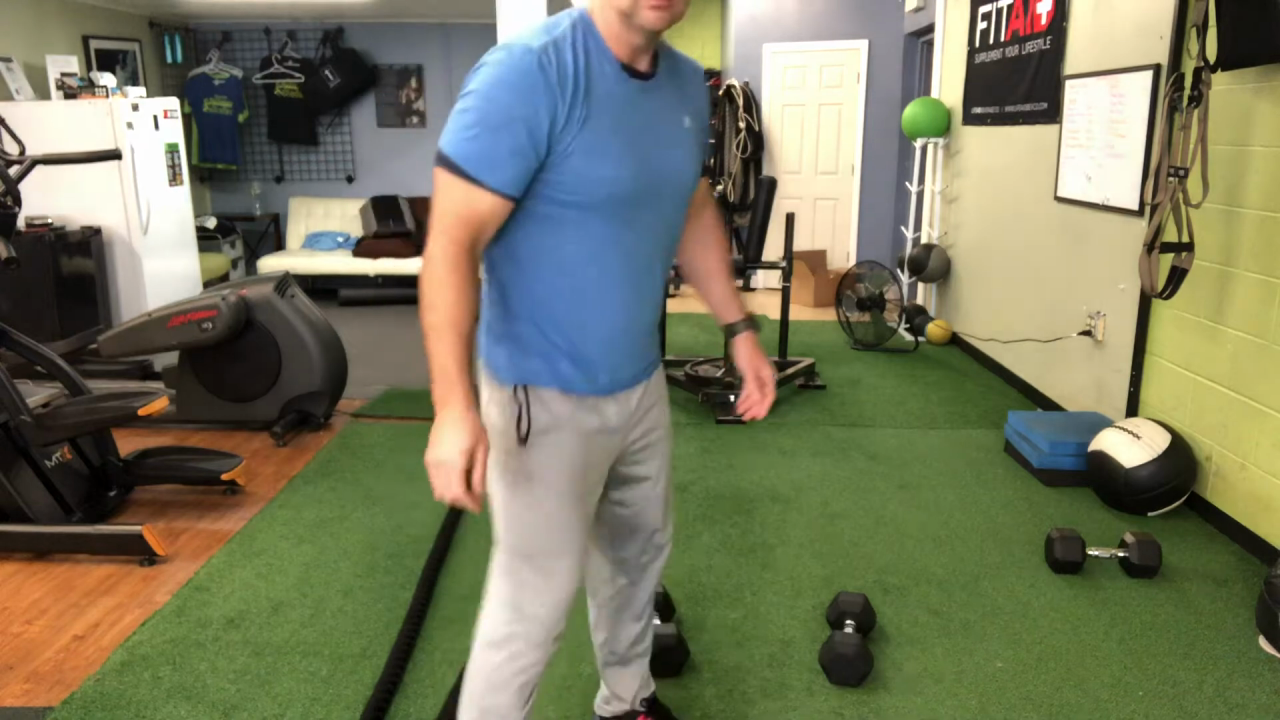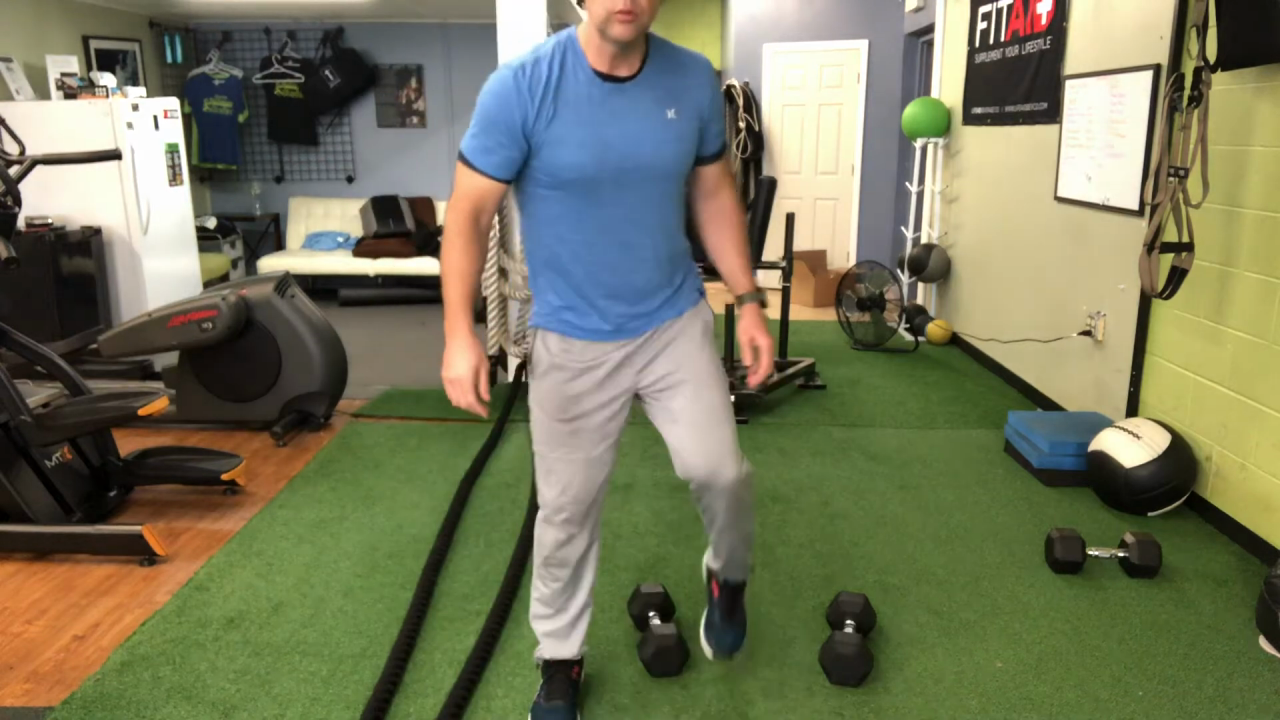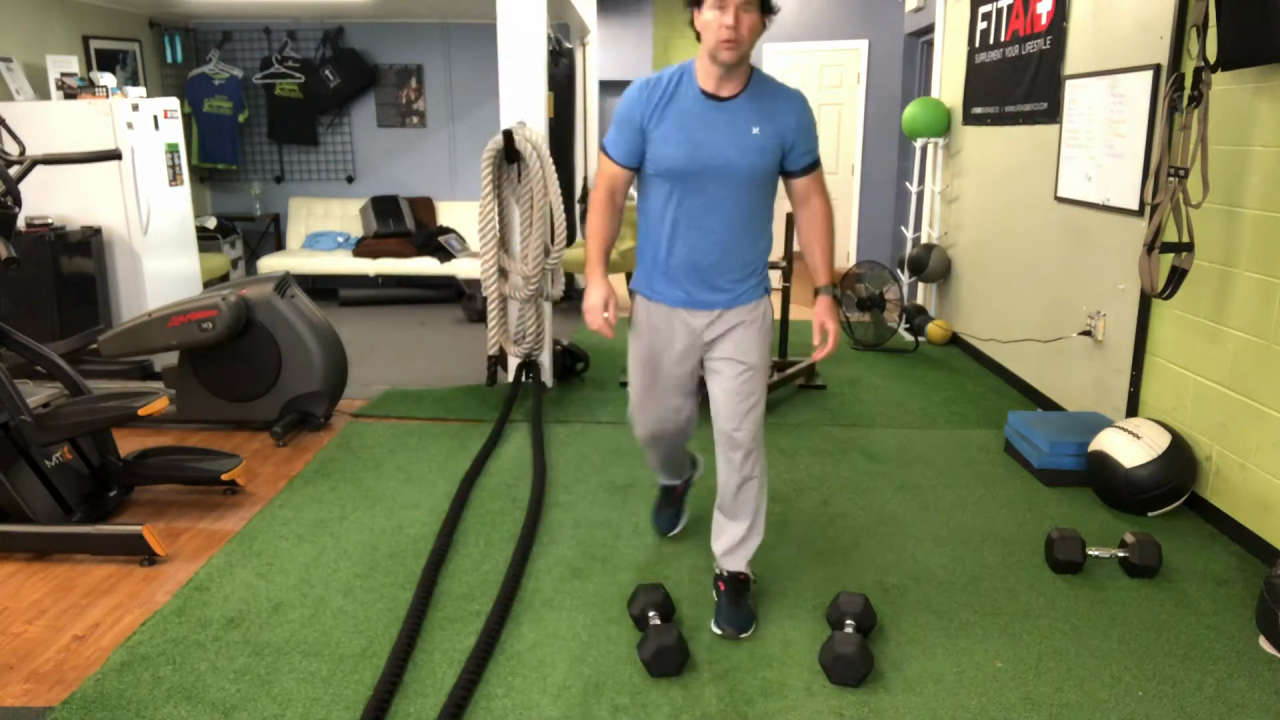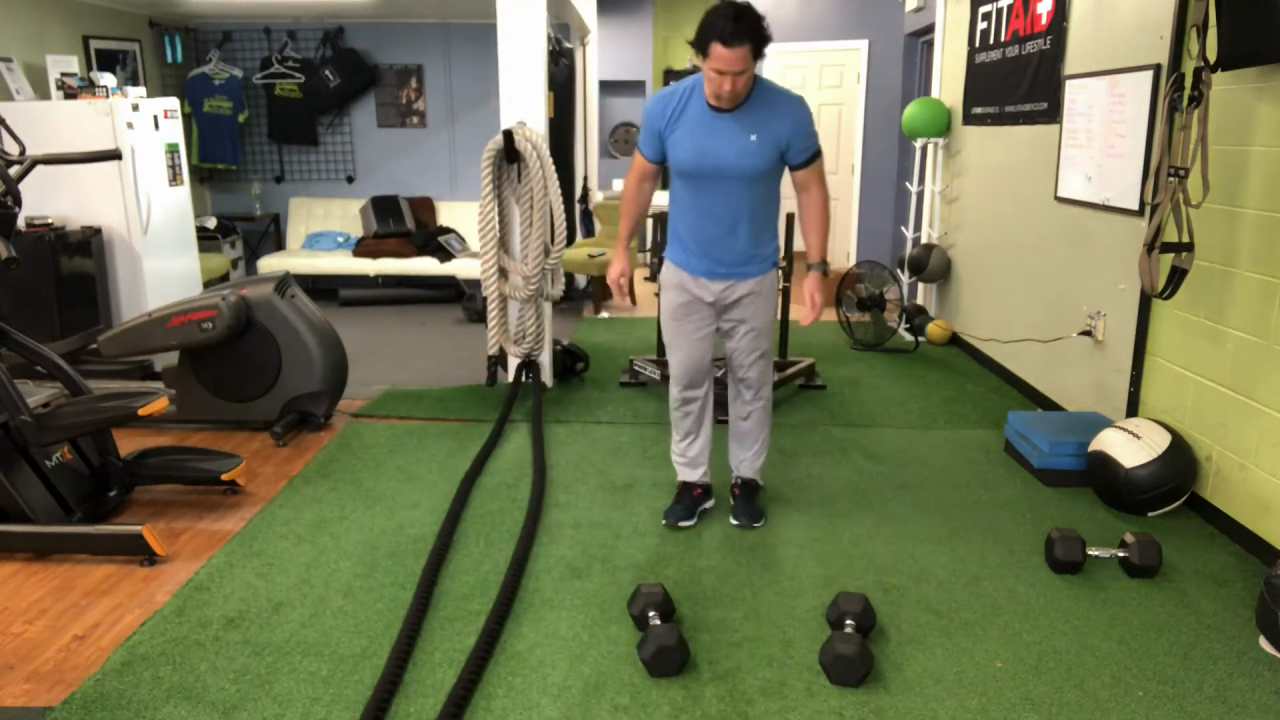
dt=0.7s
person 1, frame 1
left shoulder: (687, 87)
right shoulder: (528, 76)
right elbow: (452, 244)
left wrist: (741, 331)
right wrist: (455, 410)
left hip: (639, 383)
right hip: (544, 392)
left knee: (640, 549)
right knee: (537, 592)
person 1, frame 2
left shoulder: (694, 81)
right shoulder: (521, 86)
left elbow: (714, 194)
right elbow: (468, 213)
left wrist: (748, 301)
right wrist: (460, 335)
left hip: (676, 323)
right hip: (571, 342)
left knee: (719, 470)
right knee: (567, 507)
left ankle: (727, 575)
right ankle: (560, 655)
person 1, frame 3
left shoulder: (787, 111)
right shoulder: (646, 100)
left elbow: (809, 201)
right elbow: (608, 190)
left wrist: (824, 291)
right wrist: (596, 273)
left hip: (741, 310)
right hip: (659, 305)
left knee: (740, 440)
right knee: (655, 425)
left ankle: (733, 572)
right ankle: (675, 479)
person 1, frame 4
left shoulder: (788, 113)
right shoulder: (666, 106)
left elbow: (810, 188)
right elbow: (642, 178)
left wrist: (816, 268)
right wrist: (621, 248)
left hip: (753, 278)
right hip: (684, 273)
left knee: (750, 382)
right knee: (687, 379)
left ankle: (746, 478)
right ankle: (693, 481)
